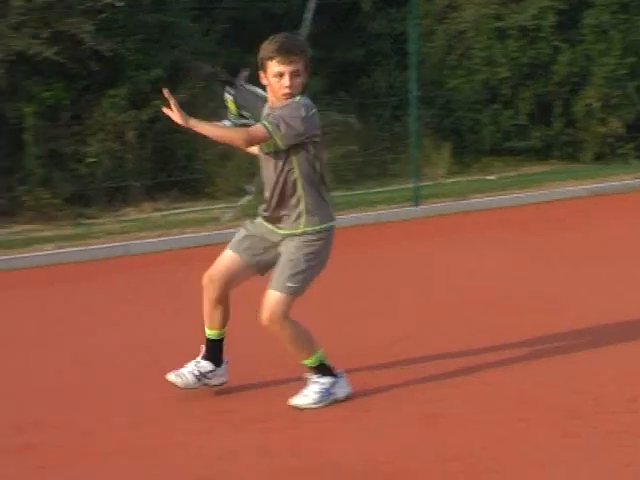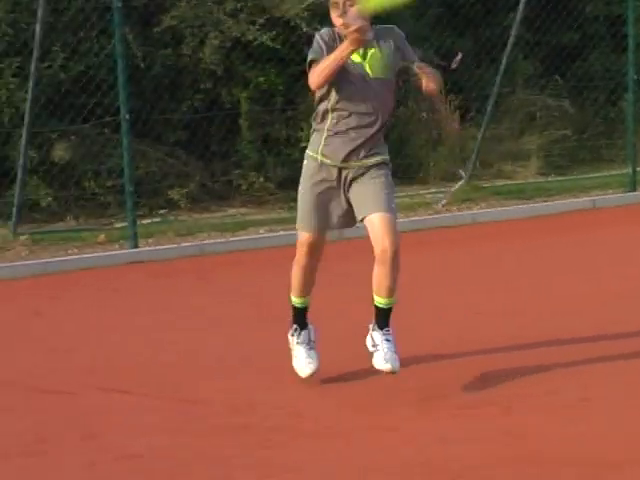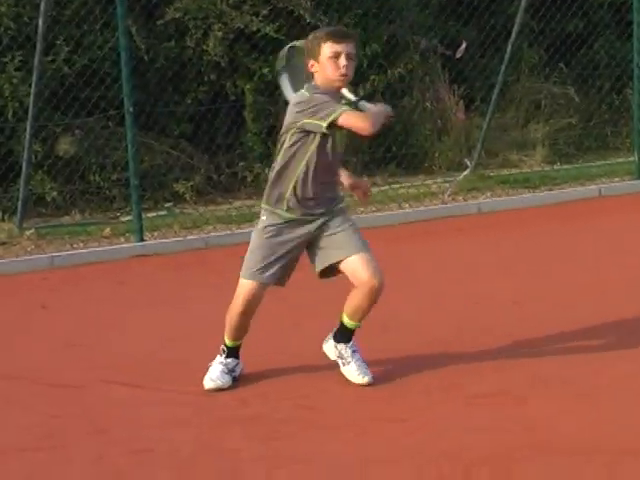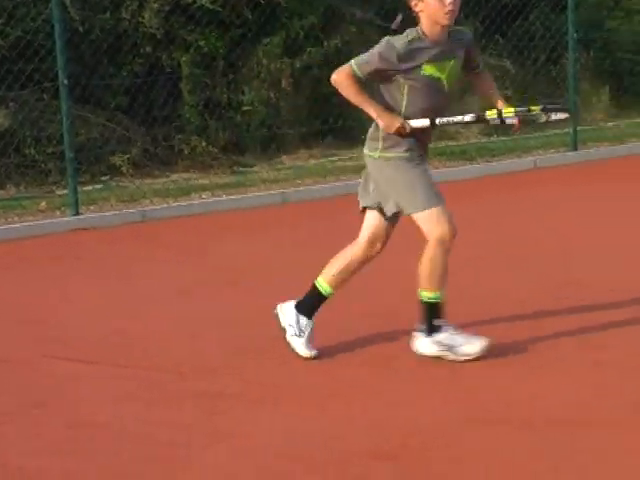
dt=0.4s
person 1, frame 1
left shoulder: (300, 111)
right shoulder: (272, 108)
left elbow: (246, 138)
left wrist: (190, 122)
left hip: (307, 230)
right hip: (270, 223)
left knee: (272, 315)
right knee: (215, 281)
left ankle: (328, 378)
right ankle: (212, 363)
person 1, frame 2
left shoulder: (391, 38)
right shoulder: (326, 40)
left elbow: (424, 76)
right elbow: (315, 81)
left wrist: (430, 78)
right wrist: (349, 43)
left hip: (371, 163)
right hip: (323, 161)
left knee: (387, 244)
right knee: (307, 248)
left ankle: (381, 331)
right ankle: (301, 330)
person 1, frame 3
left shoulder: (336, 107)
right shoulder: (308, 100)
right elbow: (368, 125)
left wrist: (347, 178)
right wrist: (382, 111)
left hip: (328, 213)
right hip: (283, 215)
left knee: (371, 282)
right knee: (246, 298)
left ankle: (342, 343)
right ankle: (229, 357)
person 1, frame 4
left shoulder: (462, 39)
right shoulder: (399, 48)
left elbow: (479, 73)
right elbow: (340, 77)
left wrist: (501, 105)
right wrist: (381, 114)
left hip: (411, 155)
right hip: (393, 155)
left knee: (371, 244)
right knee: (443, 233)
left ankle: (300, 312)
right ankle: (432, 329)
